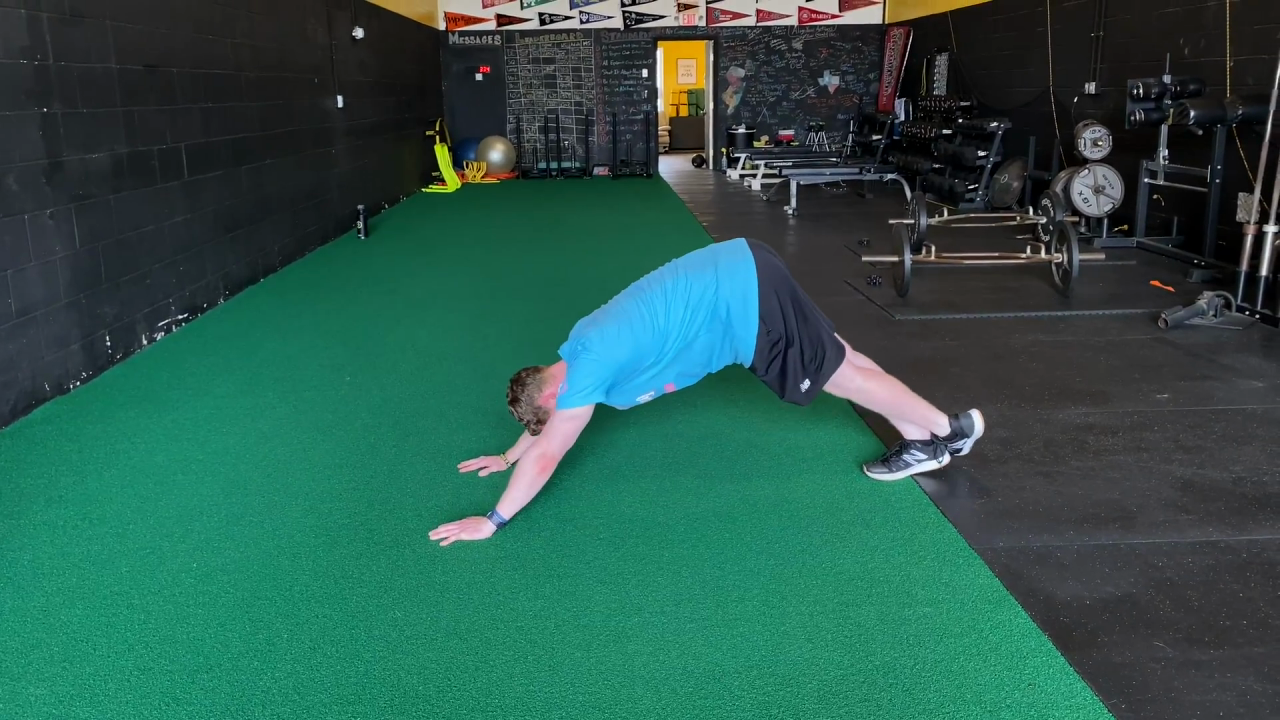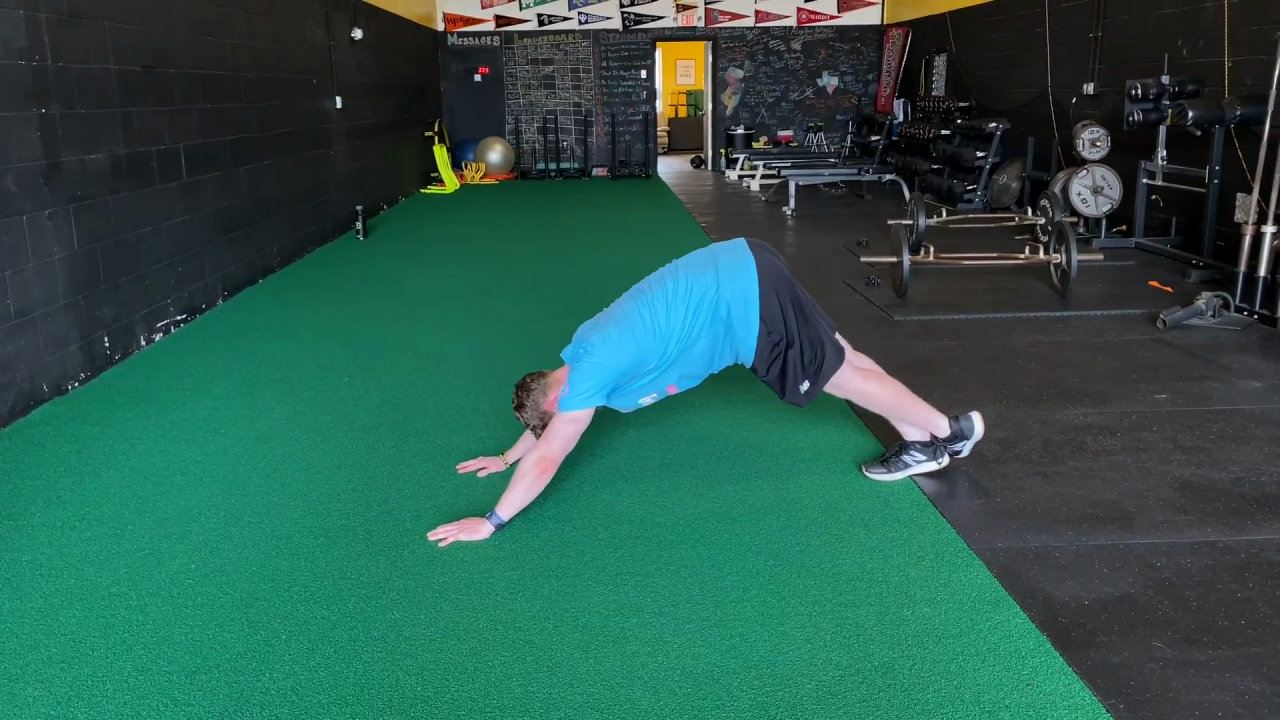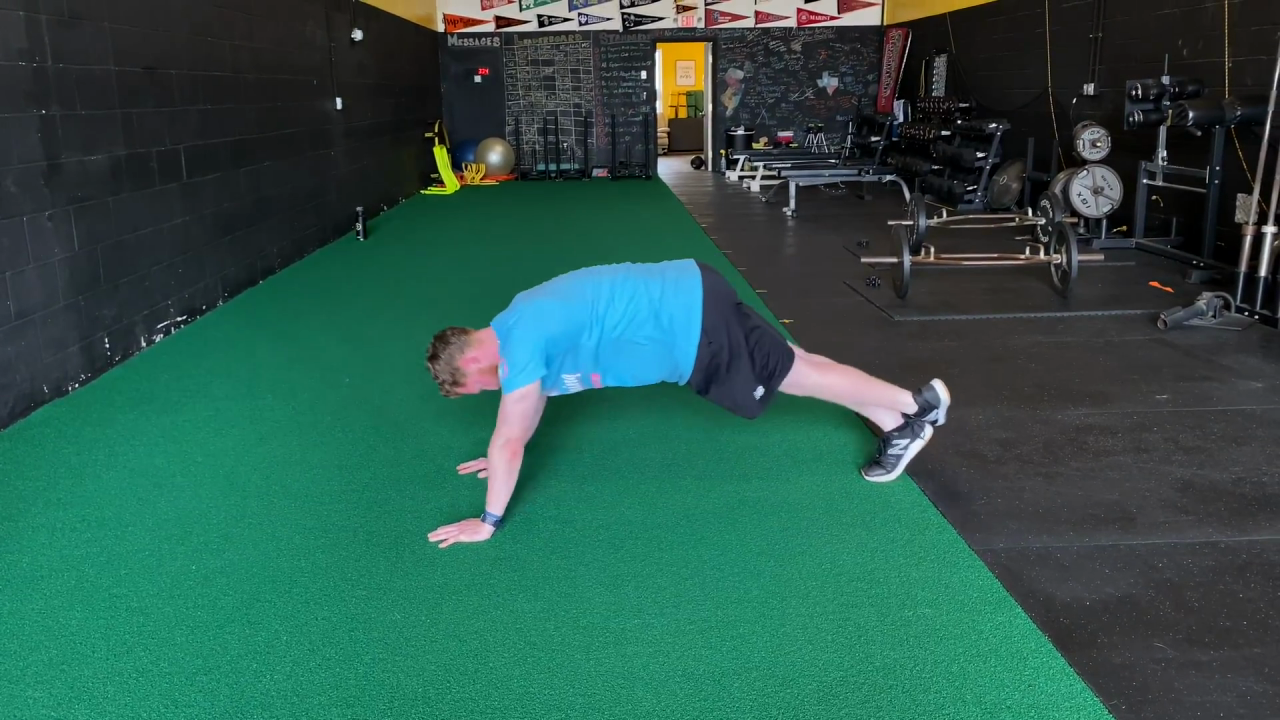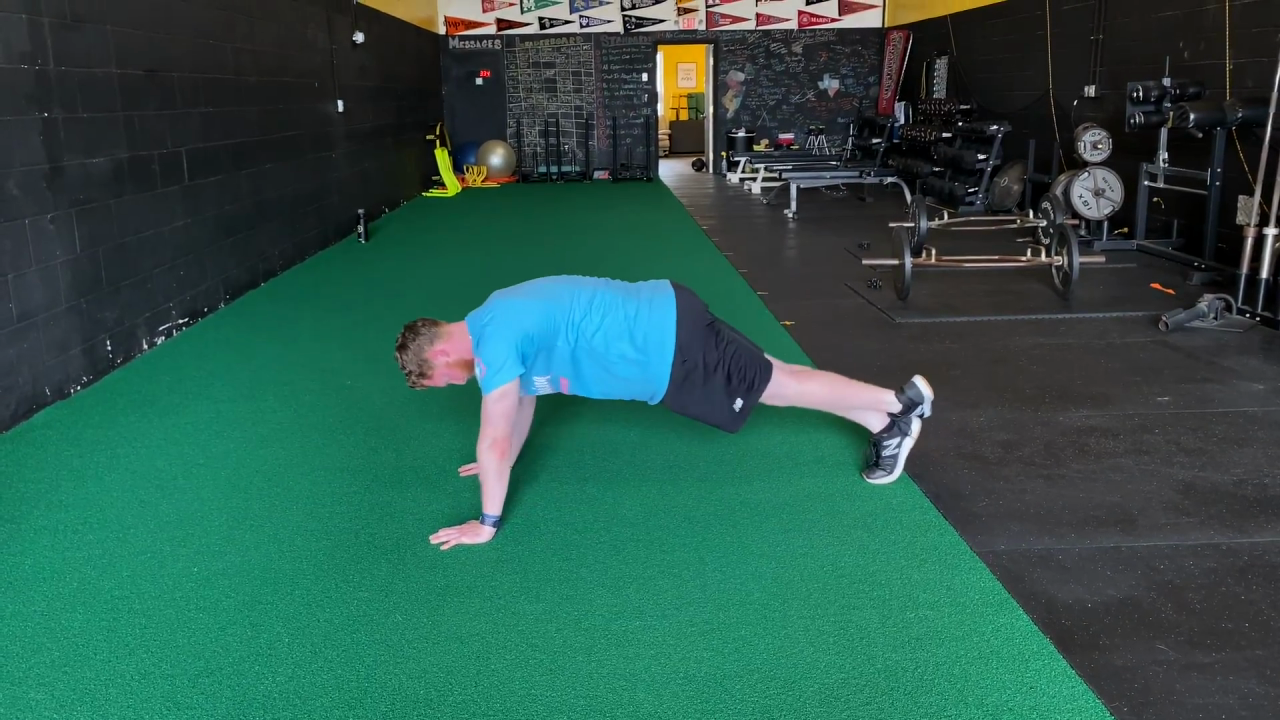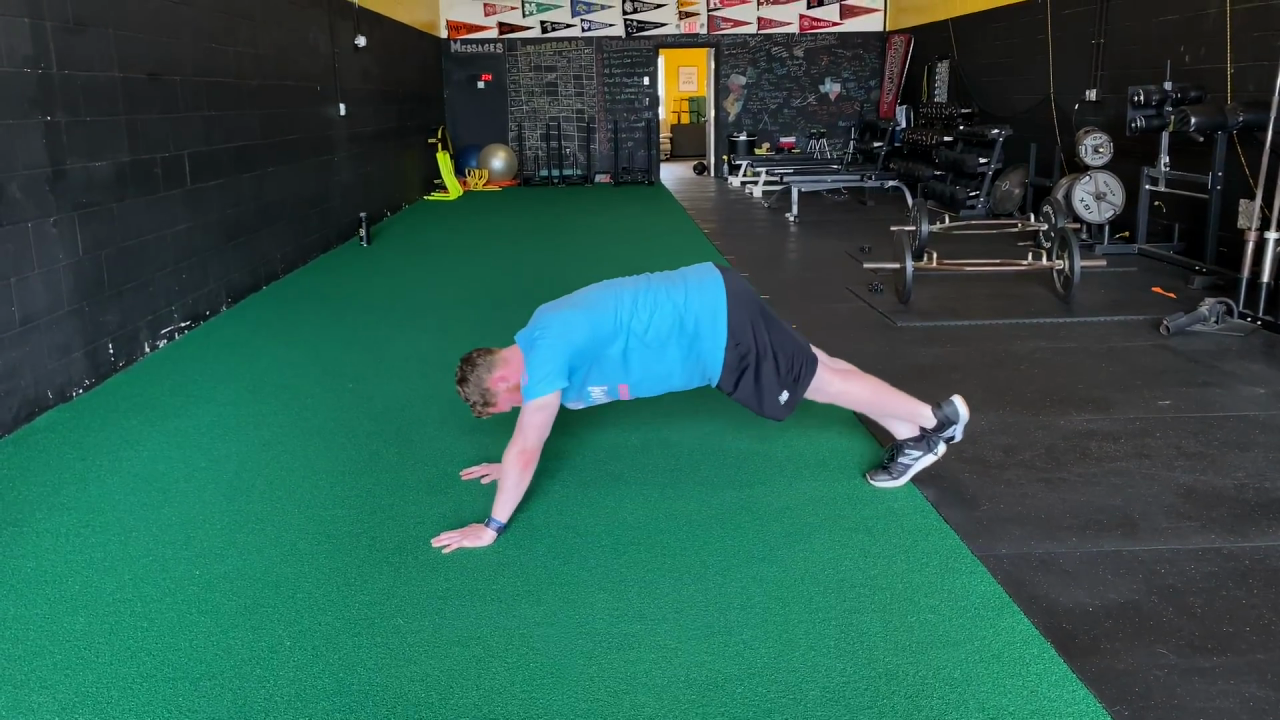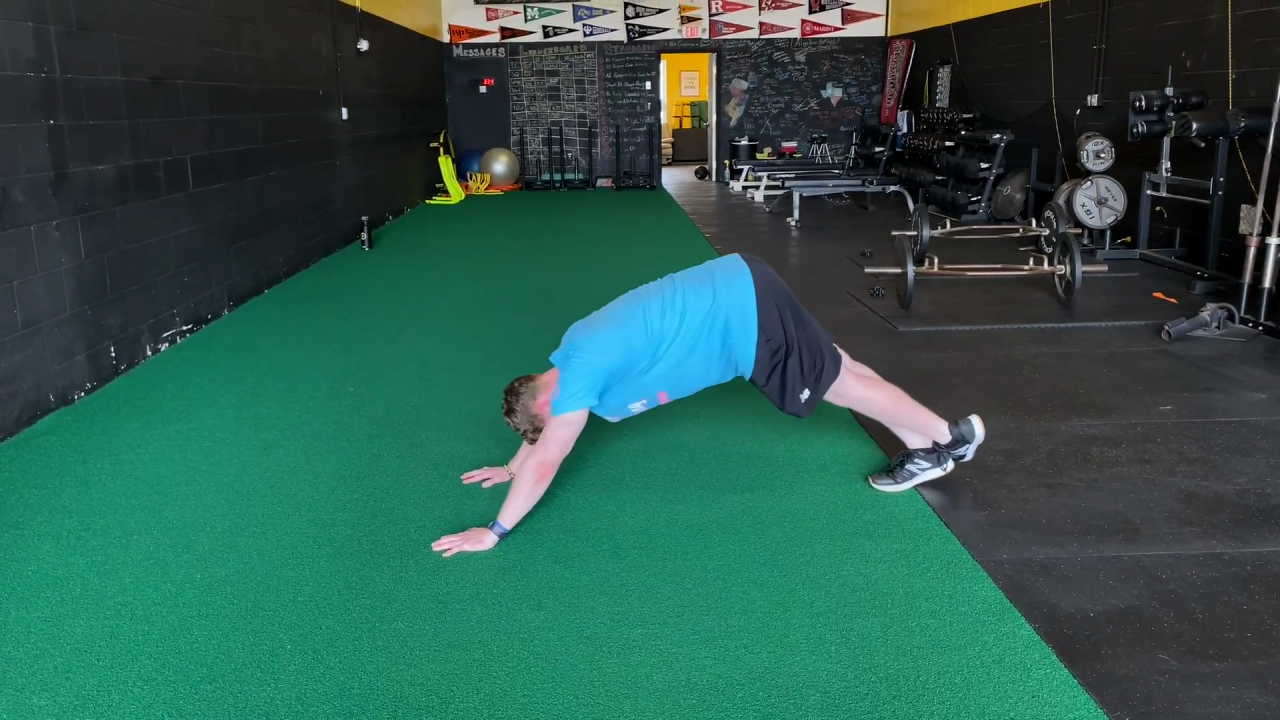
dt=0.5s
person 1, frame 1
left shoulder: (588, 367)
right shoulder: (579, 349)
left elbow: (547, 453)
right elbow: (546, 411)
left wrist: (492, 521)
right wrist: (508, 456)
left hip: (746, 300)
right hip: (741, 275)
left knee: (836, 373)
right knee: (835, 357)
left ankle: (946, 429)
right ankle: (921, 436)
person 1, frame 2
left shoulder: (590, 369)
right shoulder: (583, 353)
left elbow: (547, 456)
right elbow: (546, 416)
left wrist: (492, 521)
right wrist: (506, 457)
left hip: (746, 300)
right hip: (742, 273)
left knee: (837, 374)
right knee: (836, 356)
left ankle: (946, 433)
right ankle: (920, 440)
person 1, frame 3
left shoulder: (518, 342)
right shoulder: (523, 325)
left elbow: (508, 439)
right elbow: (536, 394)
left wrist: (488, 521)
right wrist: (502, 460)
left hip: (690, 322)
right hip: (685, 300)
left knee: (792, 375)
right knee: (789, 366)
left ankle: (914, 408)
right ankle: (900, 422)
person 1, frame 4
left shoulder: (493, 339)
right shoulder: (499, 321)
left elbow: (494, 438)
right elbow: (523, 399)
left wrist: (487, 522)
right wrist: (501, 465)
left hip: (668, 349)
right hip: (664, 322)
left knee: (775, 387)
right knee: (770, 377)
left ankle: (900, 403)
right ankle: (886, 426)
person 1, frame 5
left shoulder: (543, 354)
right shoulder: (545, 337)
left elbow: (526, 448)
left wrist: (492, 526)
right wrist: (507, 465)
left hip: (715, 325)
right hip: (712, 301)
left knee: (816, 380)
right knee: (810, 365)
left ankle: (934, 420)
right ankle: (912, 434)
person 1, frame 6
left shoulder: (581, 374)
right shoulder: (575, 356)
left elbow: (546, 460)
right elbow: (546, 426)
left wrist: (494, 531)
right wrist: (511, 468)
left hip: (746, 315)
right hip: (739, 291)
left knee: (837, 383)
right knee: (834, 367)
left ankle: (949, 437)
right ankle: (923, 446)
